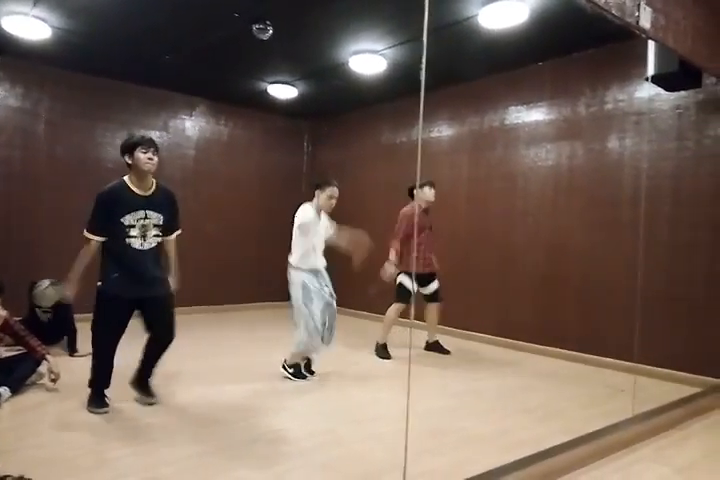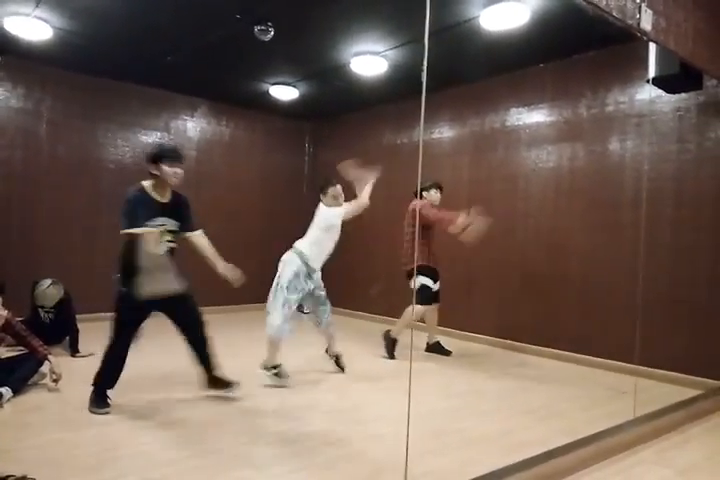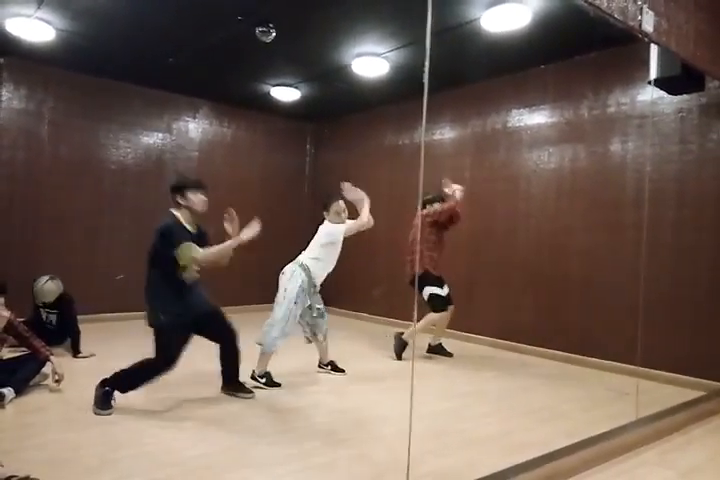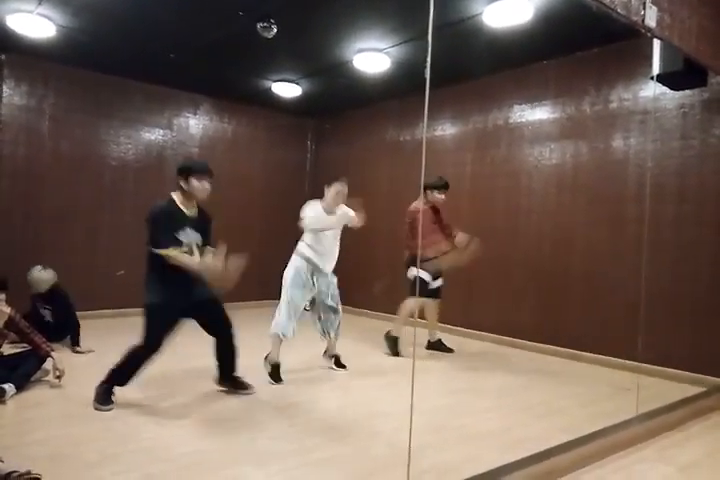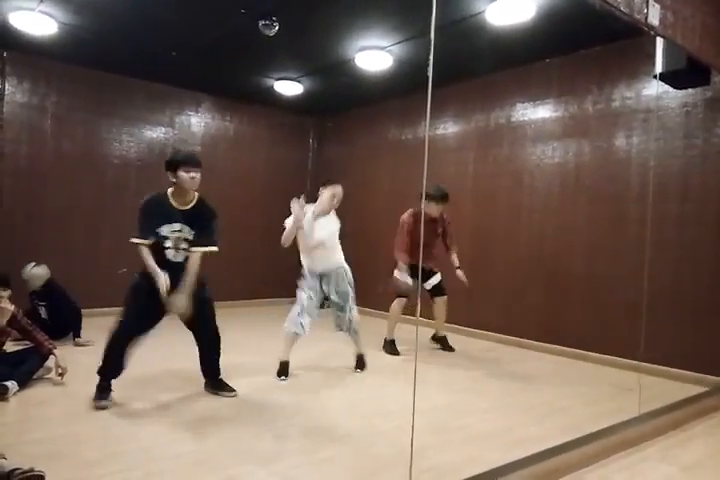
dt=0.2s
person 1, frame 1
left shoulder: (166, 197)
right shoulder: (111, 195)
left elbow: (169, 238)
right elbow: (94, 241)
left wrist: (172, 273)
right wrist: (73, 280)
left hip: (153, 281)
right hip: (117, 282)
left knee: (164, 333)
right knee: (106, 338)
left ankle: (142, 380)
right ankle: (97, 391)
person 1, frame 2
left shoulder: (180, 202)
right shoulder: (137, 199)
left elbow: (196, 236)
right elbow: (145, 238)
left wrist: (221, 266)
right wrist: (157, 274)
left hip: (170, 279)
right hip: (137, 281)
left knee: (194, 326)
right knee: (122, 338)
left ankle: (212, 376)
right ankle: (100, 390)
person 1, frame 3
left shoulder: (197, 231)
right shoulder: (170, 228)
left elbow: (220, 259)
right elbow: (199, 258)
left wrist: (232, 237)
right wrist: (238, 240)
left hip: (192, 299)
right hip: (167, 305)
left knee: (228, 336)
right knee: (165, 360)
left ankle: (231, 382)
right ankle: (107, 388)
person 1, frame 4
left shoulder: (204, 217)
right shoulder: (163, 213)
left elbow: (207, 256)
right elbow: (171, 255)
left wrist: (219, 267)
right wrist: (210, 267)
left hip: (194, 287)
right hip: (164, 290)
left knee: (224, 327)
right knee: (152, 342)
left ankle: (227, 377)
right ankle: (108, 385)
person 1, frame 5
left shoulder: (205, 212)
right shoulder: (153, 205)
left elbow: (198, 254)
right elbow: (143, 246)
left wrist: (185, 293)
right wrist: (157, 274)
left hip: (189, 283)
right hip: (154, 280)
left knee: (208, 332)
right knee: (127, 329)
left ankle: (213, 380)
right ankle: (104, 383)
person 2, frame 1
left shoulder: (323, 217)
right shoulder: (305, 212)
left elbow: (332, 237)
left wrist: (355, 246)
left hip: (318, 273)
right hip: (301, 273)
left knee: (327, 315)
right knee: (311, 321)
left ankle: (304, 356)
right ankle: (290, 363)
person 2, frame 2
left shoulder: (336, 212)
right shoulder: (329, 214)
left elbow: (358, 204)
right elbow: (361, 204)
left wrist: (360, 181)
right wrist: (368, 183)
left hip: (311, 268)
right hip: (297, 264)
left knee: (322, 307)
right knee: (282, 309)
left ankle: (332, 351)
right ankle: (271, 364)
person 2, frame 3
left shoulder: (339, 228)
right shoulder: (330, 230)
left elbow: (368, 222)
right elbow: (364, 222)
left wrist: (357, 200)
right wrist: (365, 200)
left hip: (309, 281)
right hip: (299, 277)
left knee: (318, 319)
right knee: (282, 322)
left ankle: (325, 361)
right ankle: (260, 372)
person 2, frame 4
left shoulder: (343, 211)
right shoulder: (312, 208)
left elbow: (357, 222)
right elbow: (308, 225)
left hip: (324, 271)
right hip: (303, 265)
left knee: (331, 310)
right knee: (289, 310)
left ankle: (331, 353)
right ankle: (273, 359)
person 2, frame 5
left shoulder: (332, 223)
right shoulder: (304, 211)
left elbow: (309, 247)
right elbow: (285, 242)
left wrist: (300, 223)
right wrist: (296, 222)
left hip: (336, 270)
right hip: (311, 272)
left knee: (346, 312)
right knee: (300, 311)
left ankle: (359, 353)
right ankle: (284, 360)
person 3, frame 1
left shoulder: (426, 214)
right shoulder: (408, 213)
right elbow: (397, 238)
left wrist: (432, 259)
right wrist: (391, 261)
left hip: (427, 267)
right hip: (409, 267)
left knee: (434, 302)
right knee: (400, 304)
left ankle: (431, 341)
right ankle: (381, 344)
person 3, frame 2
left shoulder: (432, 210)
right shoulder: (418, 207)
left elbow: (448, 223)
right elbow: (437, 217)
right wrist: (467, 218)
left hip: (426, 263)
right hip: (417, 264)
left knee: (433, 303)
right knee: (423, 304)
left ankle: (432, 342)
right ankle: (393, 335)
person 3, frame 3
left shoulder: (438, 222)
right shoulder: (427, 216)
left elbow: (453, 217)
right elbow: (451, 207)
left wrist: (451, 194)
right wrist: (456, 192)
left hip: (430, 272)
right hip: (424, 272)
left knee: (448, 307)
right knee: (440, 312)
left ankle: (435, 344)
right ankle: (403, 339)
person 3, frame 4
left shoulder: (436, 211)
right shoulder: (419, 209)
left elbow: (447, 230)
right elbow: (427, 234)
left wrist: (459, 237)
right wrist: (443, 253)
left hip: (432, 260)
right hip: (419, 259)
left knee: (433, 299)
right knee: (418, 298)
left ankle: (433, 340)
right ankle: (393, 335)
person 3, frame 5
left shoulder: (442, 219)
right shoulder: (409, 219)
left elbow: (449, 243)
right elbow: (401, 247)
left wrist: (457, 267)
right wrist: (403, 271)
left hip: (429, 264)
right hip: (408, 264)
left knee: (441, 297)
right knee: (401, 298)
left ankle: (439, 335)
right ankle: (389, 339)
